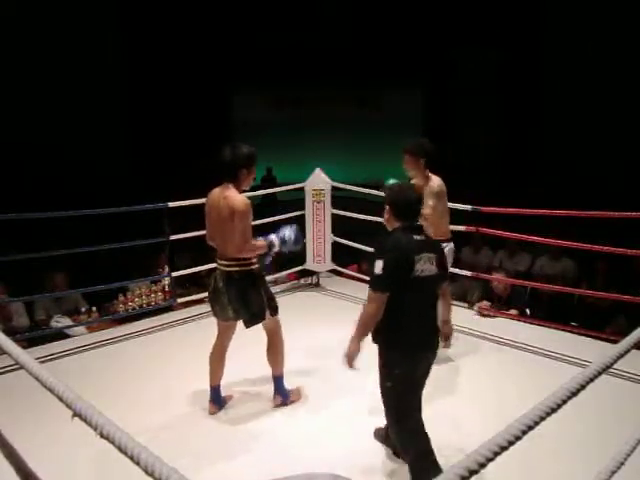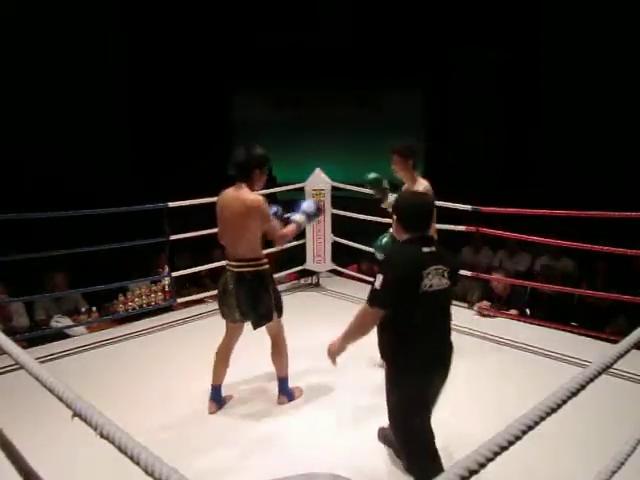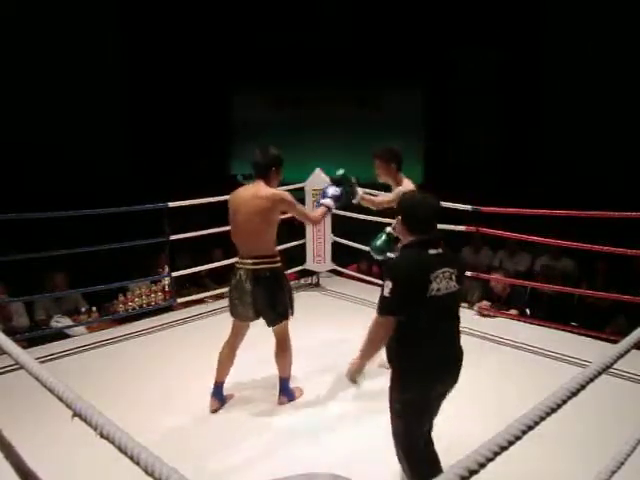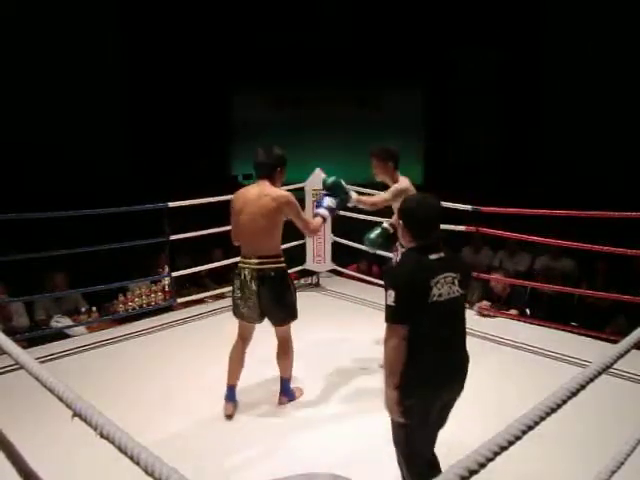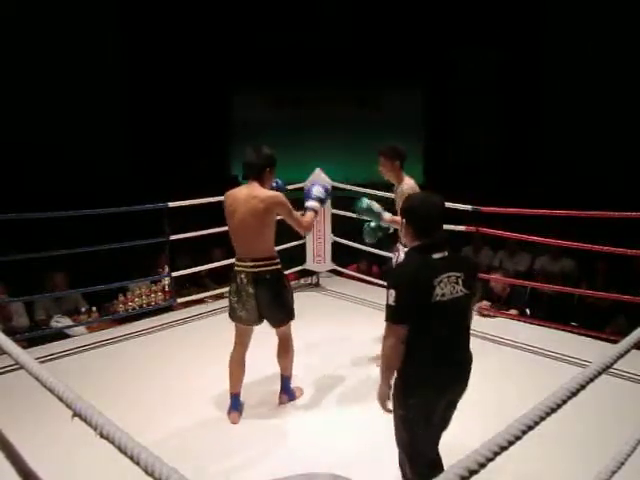
dt=0.2s
person 1, frame 1
left shoulder: (391, 247)
right shoulder: (432, 245)
left elbow: (377, 300)
right elbow: (443, 289)
left wrist: (356, 341)
right wrist: (445, 321)
left hip: (399, 344)
right hip: (426, 341)
left knee: (403, 409)
right knee: (406, 399)
right ankle: (395, 436)
person 1, frame 2
left shoulder: (396, 261)
right shoulder: (444, 259)
left elbow: (372, 314)
left wrist: (341, 342)
left hip: (408, 361)
right hip: (439, 356)
left knee: (409, 425)
right knee: (416, 415)
right ankle: (396, 437)
person 1, frame 3
left shoulder: (401, 266)
right shoulder: (452, 261)
left elbow: (385, 324)
left wrist: (360, 361)
left hip: (415, 368)
right hip: (449, 362)
left knee: (410, 437)
right knee: (420, 426)
person 1, frame 4
left shoulder: (402, 272)
right shoulder: (458, 265)
left elbow: (396, 336)
left wrist: (391, 385)
left hip: (419, 378)
right hip: (455, 369)
left knee: (412, 447)
right knee: (424, 439)
person 1, frame 5
left shoulder: (406, 272)
right shoulder: (463, 264)
left elbow: (396, 336)
left wrist: (385, 382)
left hip: (420, 378)
right hip: (458, 370)
left knee: (416, 448)
right knee: (428, 440)
person 2, frame 1
left shoulder: (213, 196)
right shoulder: (240, 203)
right elbow: (244, 248)
right wrist: (274, 242)
left hip: (222, 274)
right hip: (244, 276)
left knee: (223, 337)
right knee: (274, 330)
left ankle: (215, 398)
right ankle: (281, 391)
person 2, frame 2
left shoulder: (223, 197)
right shoulder: (254, 202)
right elbow: (280, 238)
right wrist: (302, 216)
left hip: (231, 274)
right hip: (254, 276)
left knee: (230, 337)
right knee: (277, 334)
left ankle: (215, 397)
right ankle: (285, 391)
person 2, frame 3
left shoulder: (235, 196)
right shoulder: (277, 197)
right elbow: (313, 219)
right wrist: (329, 201)
left hip: (242, 271)
right hip: (267, 273)
left knee: (236, 334)
right knee: (281, 335)
left ankle: (217, 395)
right ankle: (285, 391)
person 2, frame 4
left shoulder: (238, 197)
right shoulder: (282, 197)
left elbow: (235, 238)
right elbow: (311, 230)
right wrist: (324, 211)
left hip: (245, 272)
right hip: (272, 273)
left knee: (242, 338)
right knee: (284, 336)
left ankle: (230, 398)
right ankle: (285, 391)
person 2, frame 5
left shoulder: (229, 197)
right shoulder: (272, 198)
right elbow: (304, 227)
right wrist: (314, 202)
left hip: (241, 275)
right hip: (268, 274)
left knee: (240, 343)
right knee: (284, 335)
left ankle: (235, 405)
right ankle: (286, 390)
